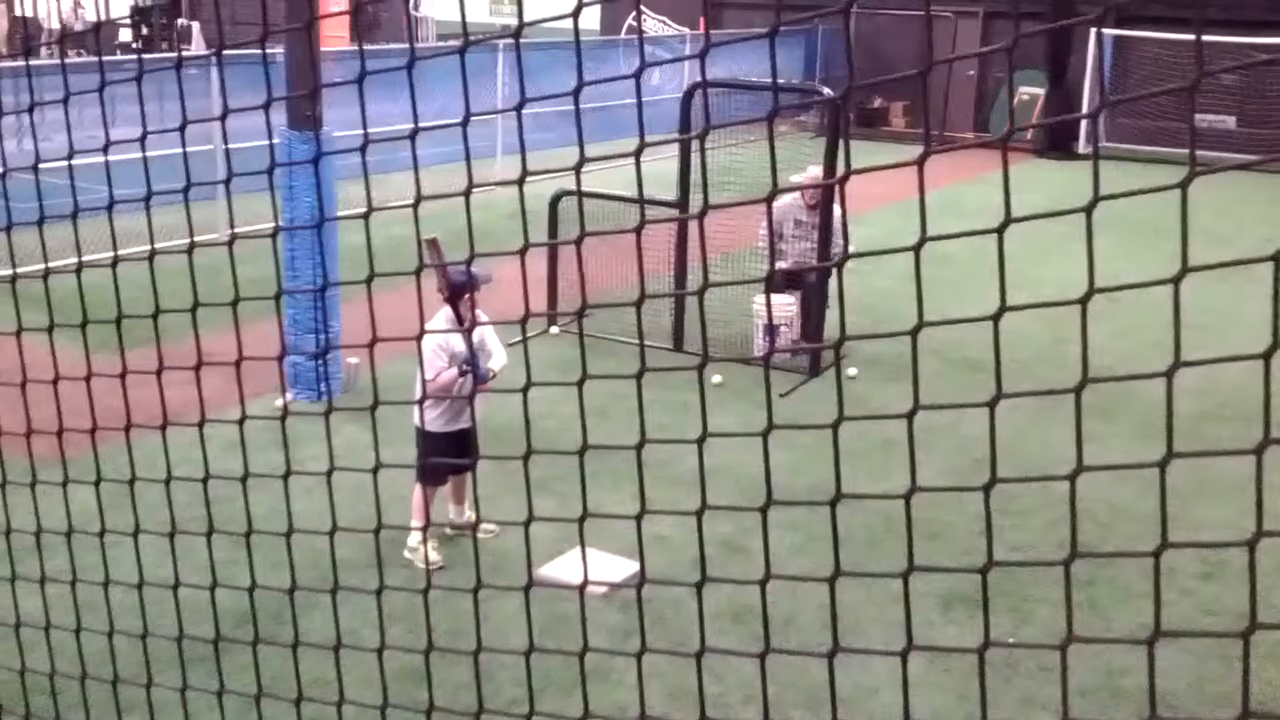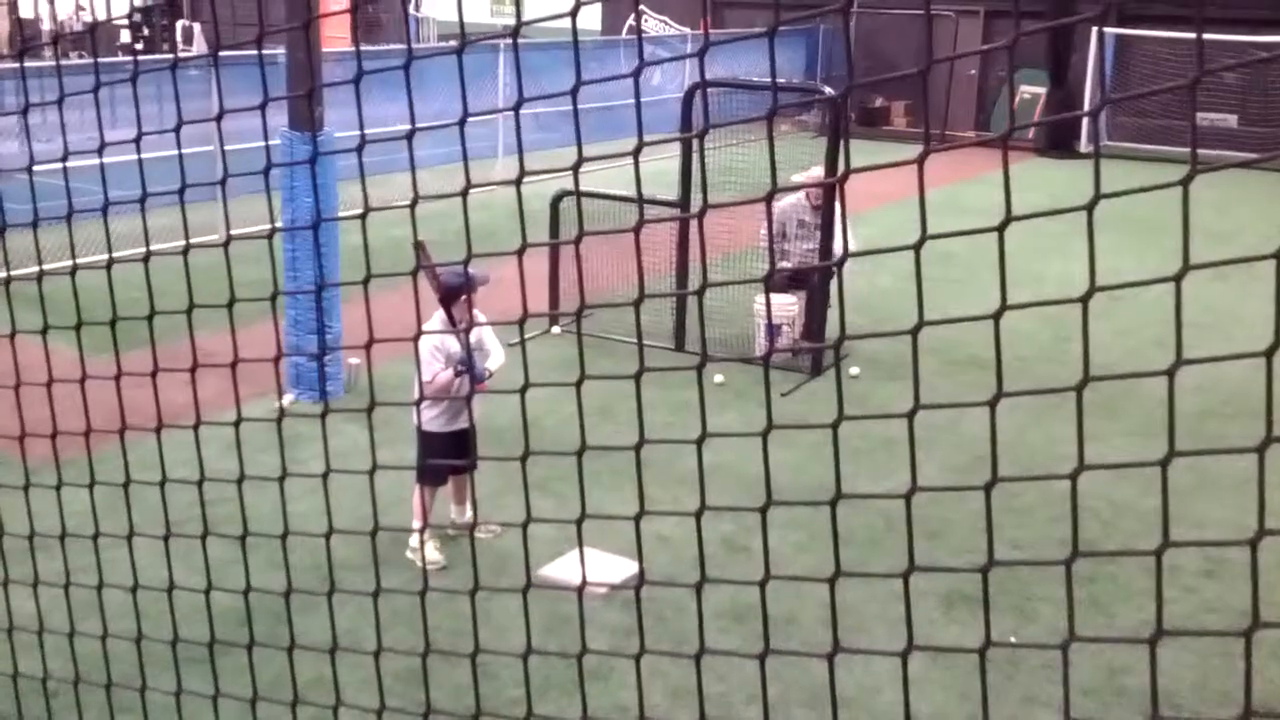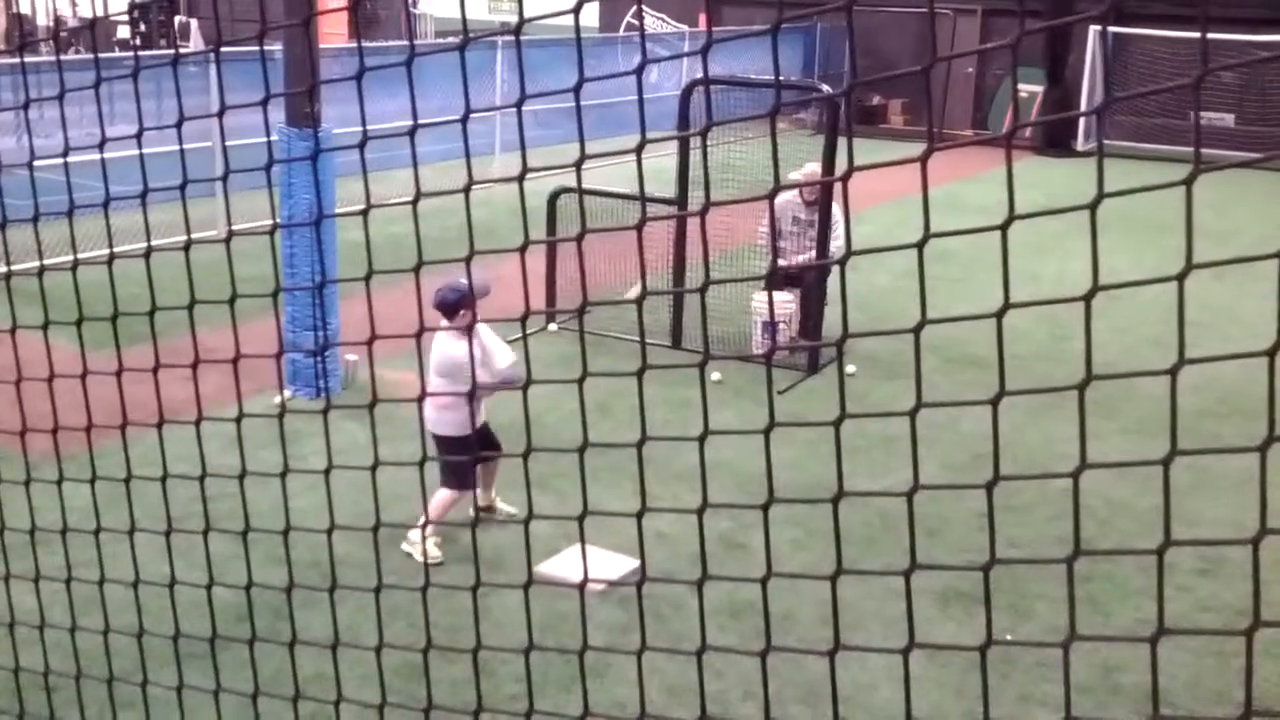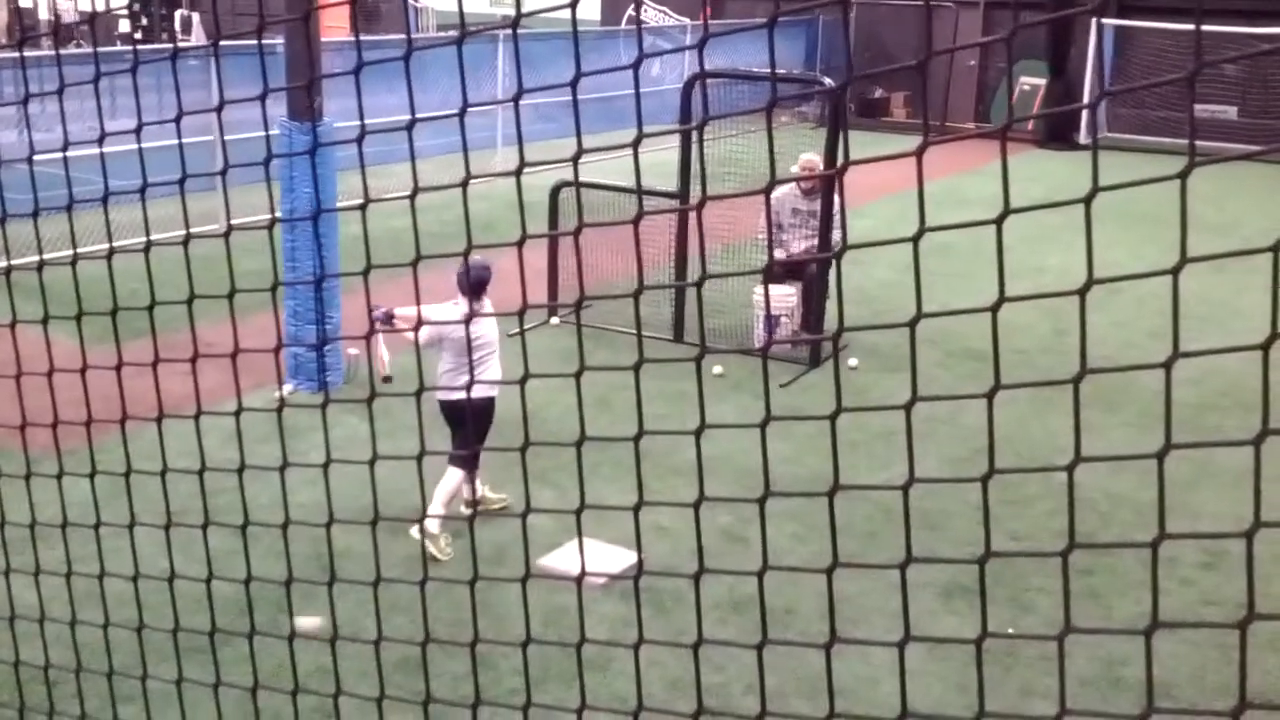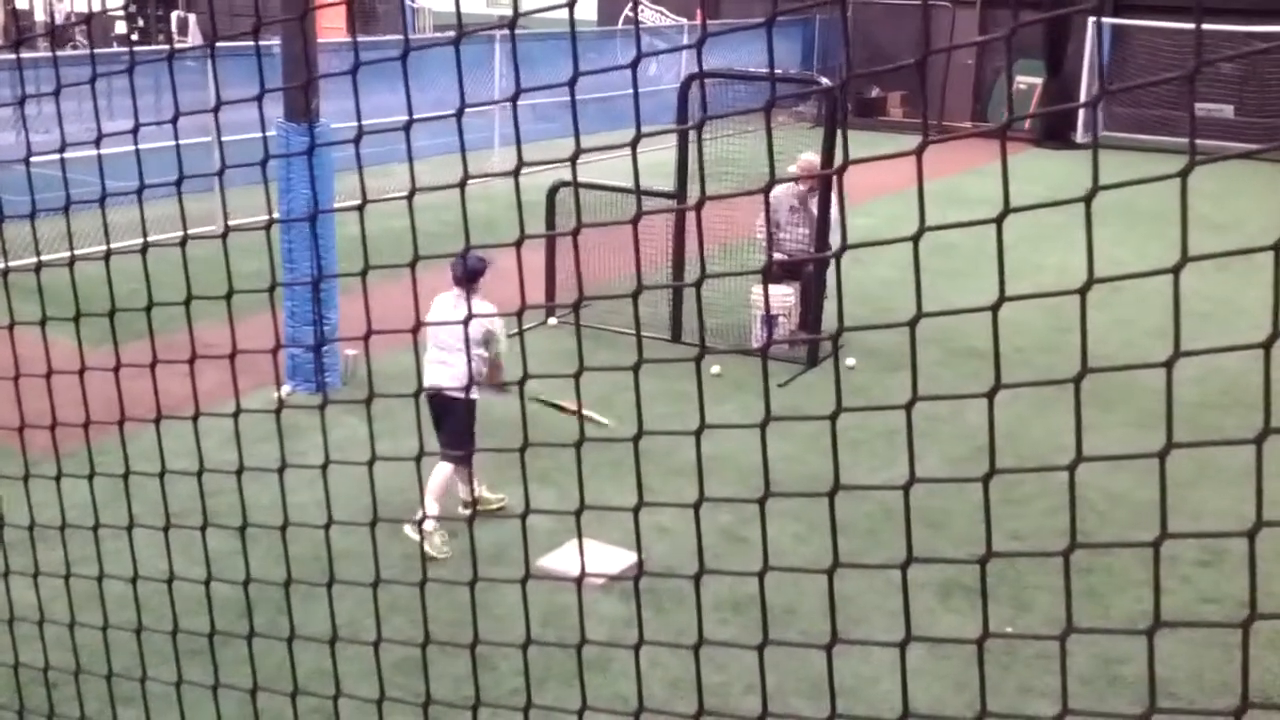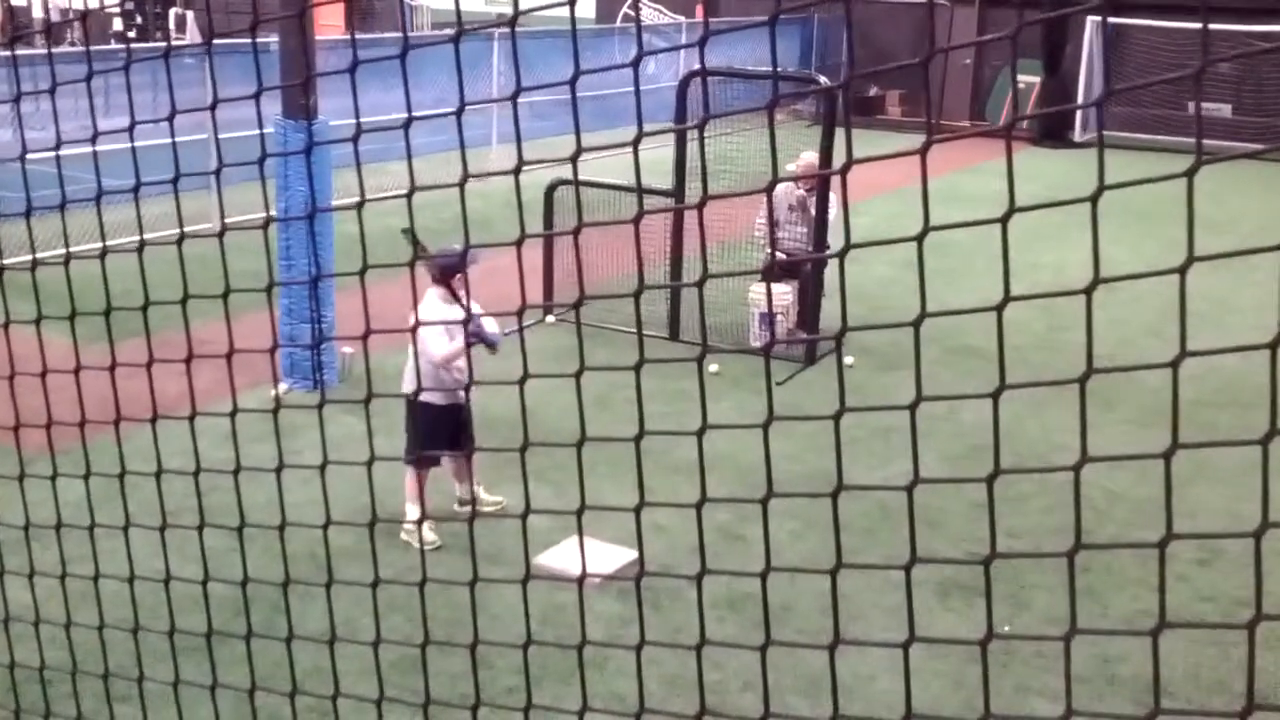
dt=0.5s
person 1, frame 1
left shoulder: (477, 319)
right shoulder: (435, 334)
left elbow: (498, 352)
right elbow: (432, 385)
left wrist: (489, 370)
right wrist: (462, 368)
left hip: (464, 413)
right hip: (436, 420)
left knee: (461, 469)
right knee: (430, 480)
left ankle: (460, 518)
right ankle: (417, 539)
person 1, frame 2
left shoulder: (477, 320)
right shoulder: (432, 336)
left elbow: (497, 352)
right elbow: (429, 387)
left wrist: (485, 371)
right wrist: (457, 369)
left hip: (463, 413)
right hip: (436, 420)
left knee: (463, 469)
right knee: (430, 480)
left ankle: (462, 518)
right ankle: (419, 538)
person 1, frame 3
left shoulder: (473, 328)
right shoulder: (456, 351)
left elbow: (502, 354)
right elbow: (486, 382)
left wrist: (506, 372)
right wrist: (507, 378)
left hip: (470, 413)
right hip: (450, 422)
left knee: (490, 455)
right knee: (458, 484)
left ankle: (485, 502)
right ankle: (420, 534)
person 1, frame 4
left shoulder: (445, 319)
right shoulder: (486, 308)
left elbow: (420, 338)
right elbow: (435, 312)
left wrist: (391, 316)
right wrist: (393, 313)
left hip: (448, 394)
right hip: (480, 396)
left knee: (467, 448)
right knee: (462, 459)
left ankle: (474, 494)
right ankle: (431, 522)
person 1, frame 5
left shoulder: (439, 303)
right shoulder: (489, 314)
right elbow: (495, 358)
right wrist: (495, 379)
left hip: (434, 384)
right hip: (460, 389)
left knee: (461, 444)
right knee: (453, 454)
left ankle: (470, 494)
right ankle: (426, 519)
person 1, frame 6
left shoulder: (459, 299)
right shoulder: (429, 313)
left elbow: (488, 322)
right elbow: (440, 357)
left wrist: (489, 333)
right wrist: (470, 340)
left hip: (455, 391)
right hip: (426, 395)
left knee: (462, 447)
right knee: (421, 459)
left ankle: (467, 495)
right ankle: (413, 521)
person 2, frame 1
left shoulder: (833, 212)
right shoulder: (783, 204)
left elbow: (840, 248)
right elbow: (766, 235)
right wrist: (776, 261)
left hip: (814, 268)
right hip: (785, 266)
left knee: (813, 284)
right knee: (773, 283)
left ankle: (811, 341)
person 2, frame 2
left shoulder: (835, 210)
right shoulder: (787, 205)
left elbow: (841, 242)
right elbow: (768, 235)
right wrist: (778, 261)
left hip: (817, 267)
right hip: (788, 265)
right knee: (775, 284)
person 2, frame 3
left shoulder: (830, 209)
right shoulder: (783, 202)
left elbow: (835, 245)
right elbow: (766, 233)
left wrist: (805, 258)
right wrist: (776, 258)
left hip: (814, 265)
right hip: (784, 263)
left knee: (813, 283)
right knee: (772, 280)
left ankle: (809, 337)
person 2, frame 4
left shoulder: (831, 200)
right shoulder: (781, 194)
left elbow: (837, 238)
right elbow: (767, 227)
left wrist: (810, 245)
right wrist: (775, 250)
left hip: (815, 257)
right hip: (786, 254)
left knee: (814, 274)
right knee: (772, 271)
left ankle: (810, 328)
person 2, frame 5
right shoulder: (779, 193)
right elbow: (764, 226)
left wrist: (805, 206)
right wrist: (771, 252)
left hip: (812, 256)
right hip: (782, 255)
left knee: (812, 273)
right knee: (770, 271)
left ankle: (807, 327)
person 2, frame 6
left shoulder: (827, 198)
right shoulder: (778, 191)
right elbow: (763, 224)
left wrist: (805, 208)
right wrist: (770, 250)
left hip: (809, 255)
right hip: (780, 253)
left knee: (810, 272)
right knee: (769, 270)
